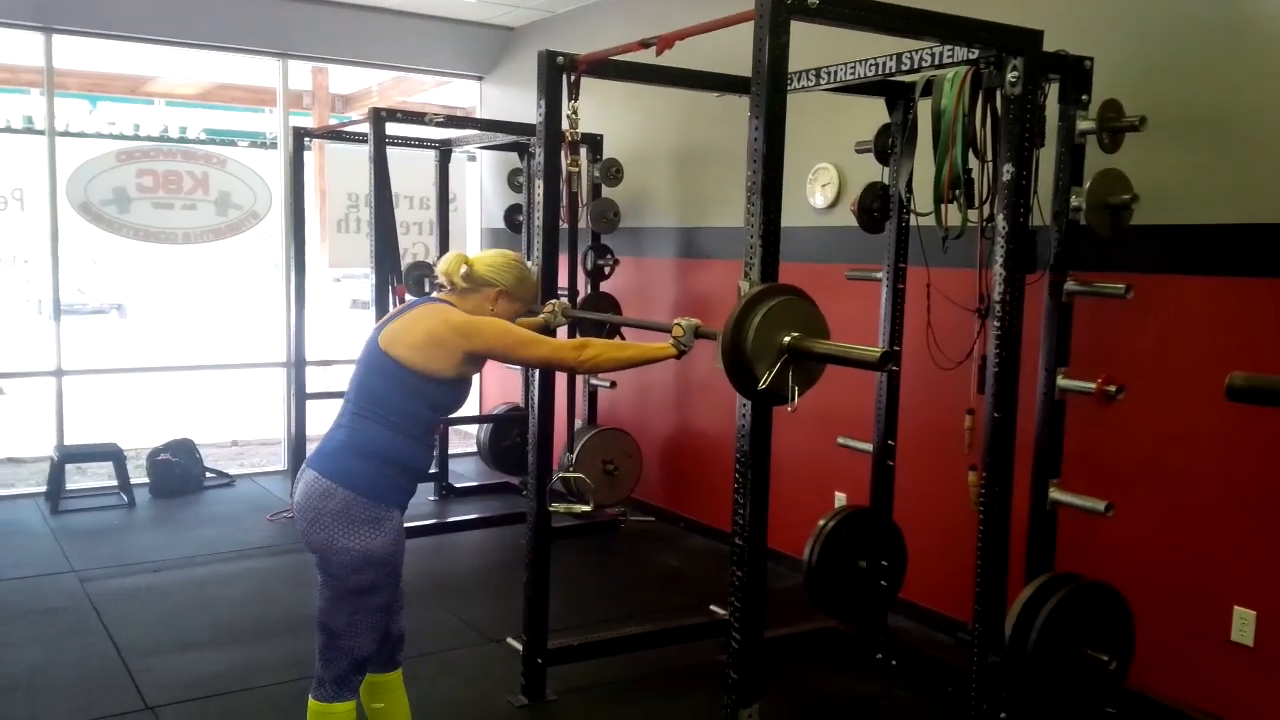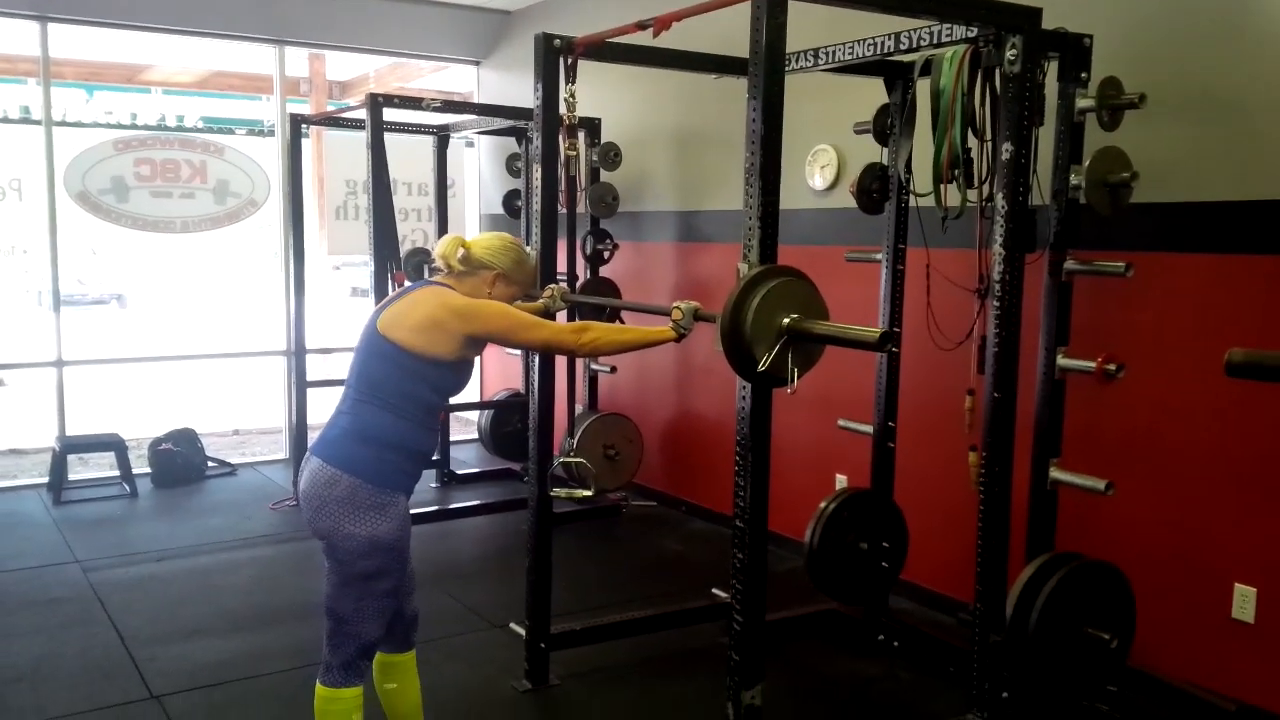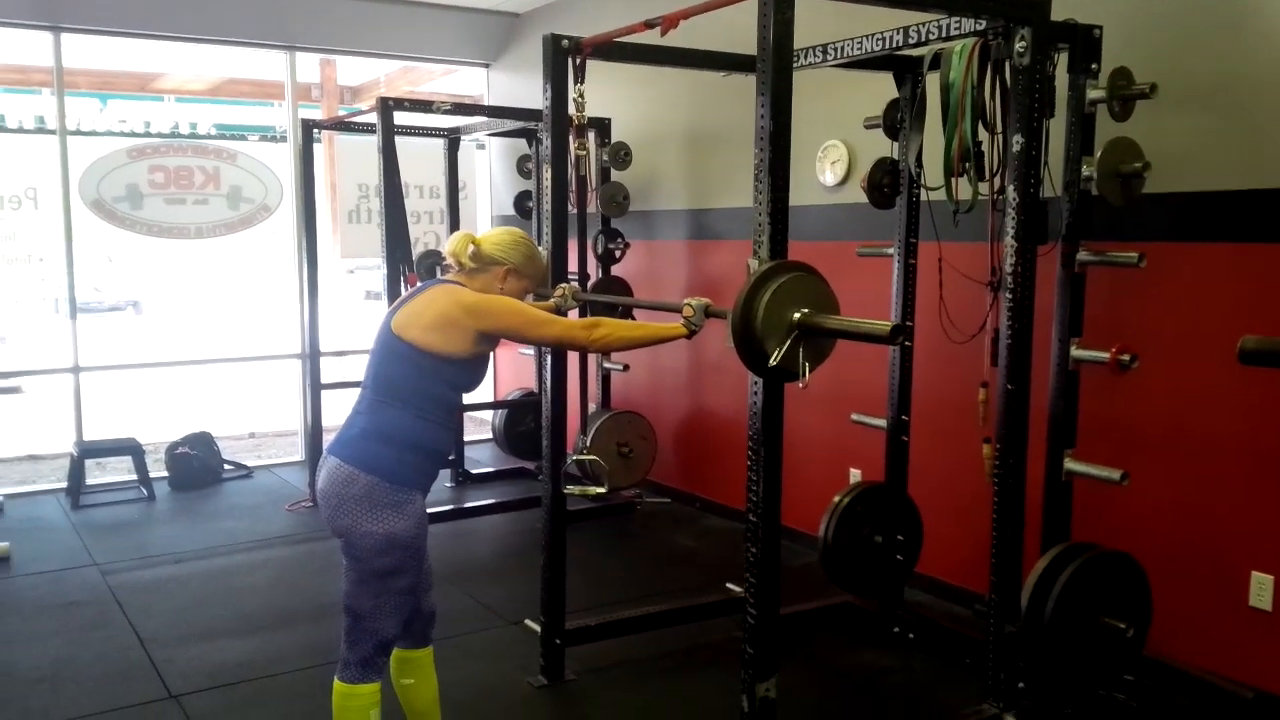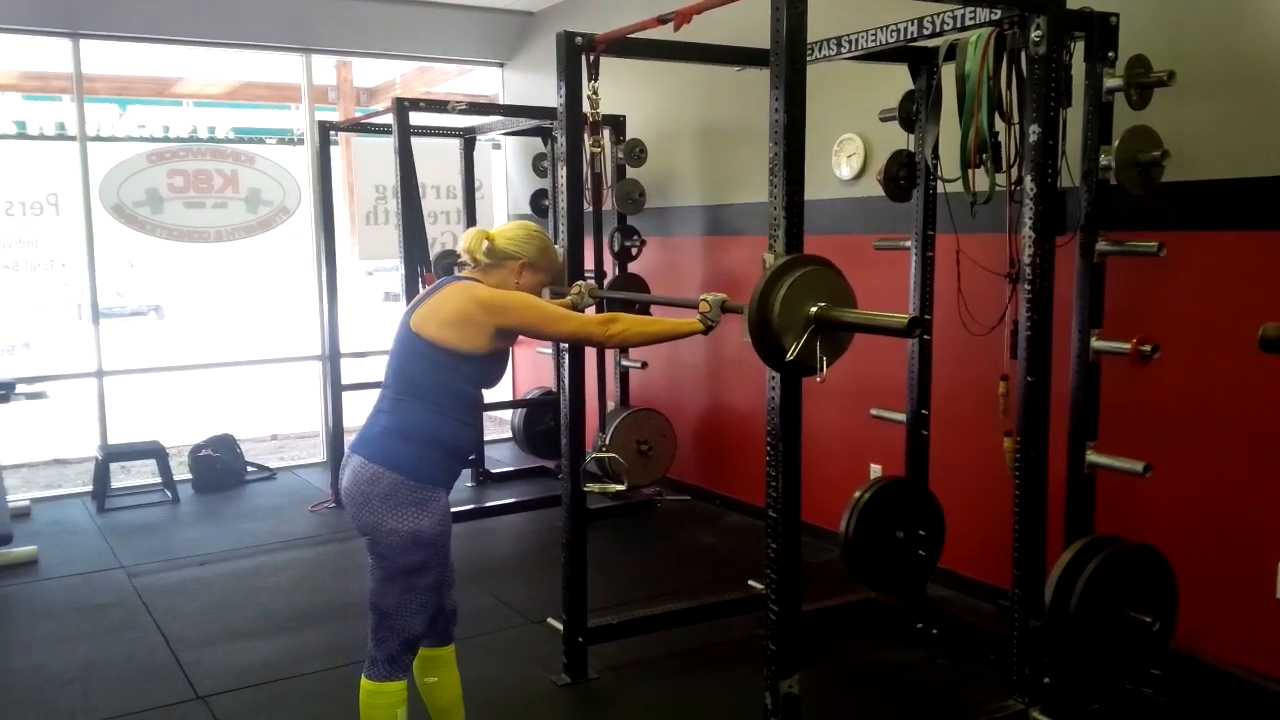
dt=0.3s
person 1, frame 1
left shoulder: (426, 315)
right shoulder: (455, 327)
right elbow: (577, 356)
left wrist: (544, 322)
right wrist: (671, 347)
left hip: (338, 488)
right hip: (354, 504)
left knee: (383, 646)
right knee: (345, 662)
person 1, frame 2
left shoulder: (425, 298)
right shoulder: (453, 310)
right elbow: (576, 339)
left wrist: (543, 307)
right wrist: (670, 331)
left hip: (345, 475)
right hip: (359, 489)
left knee: (397, 627)
right knee: (353, 648)
person 1, frame 3
left shoulder: (437, 297)
right shoulder: (466, 307)
right elbow: (588, 335)
left wrist: (553, 306)
right wrist: (683, 328)
left hip: (364, 474)
right hip: (376, 488)
left knee: (415, 624)
right knee: (369, 646)
person 1, frame 4
left shoulder: (457, 293)
right shoulder: (483, 303)
right elbow: (605, 331)
left wrist: (569, 302)
right wrist: (699, 324)
left hip: (390, 474)
right hip: (400, 486)
left knee: (437, 624)
right knee: (395, 644)
